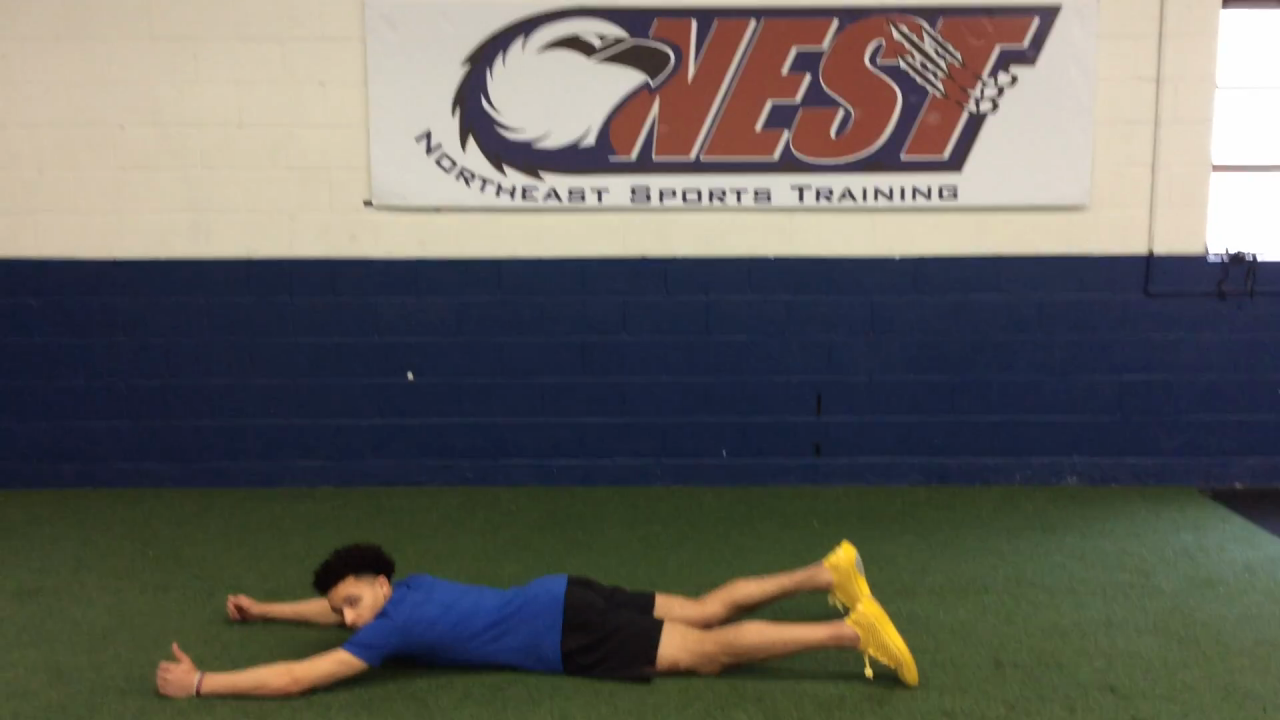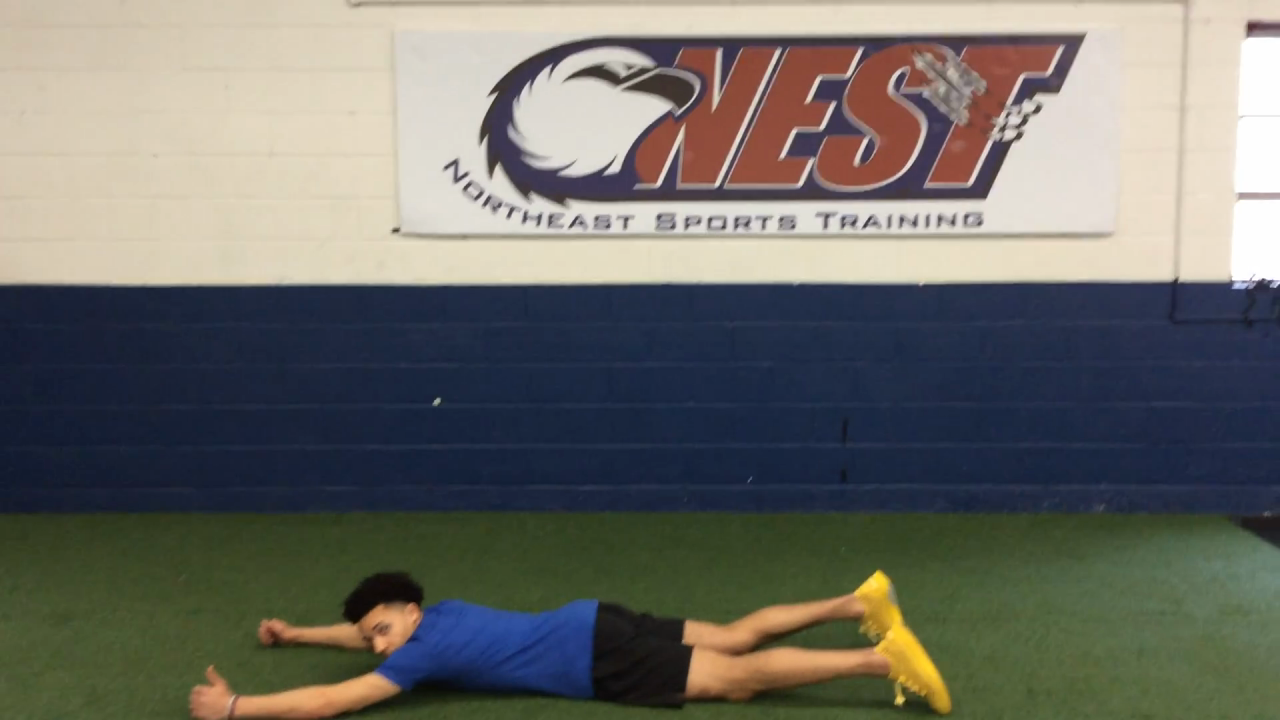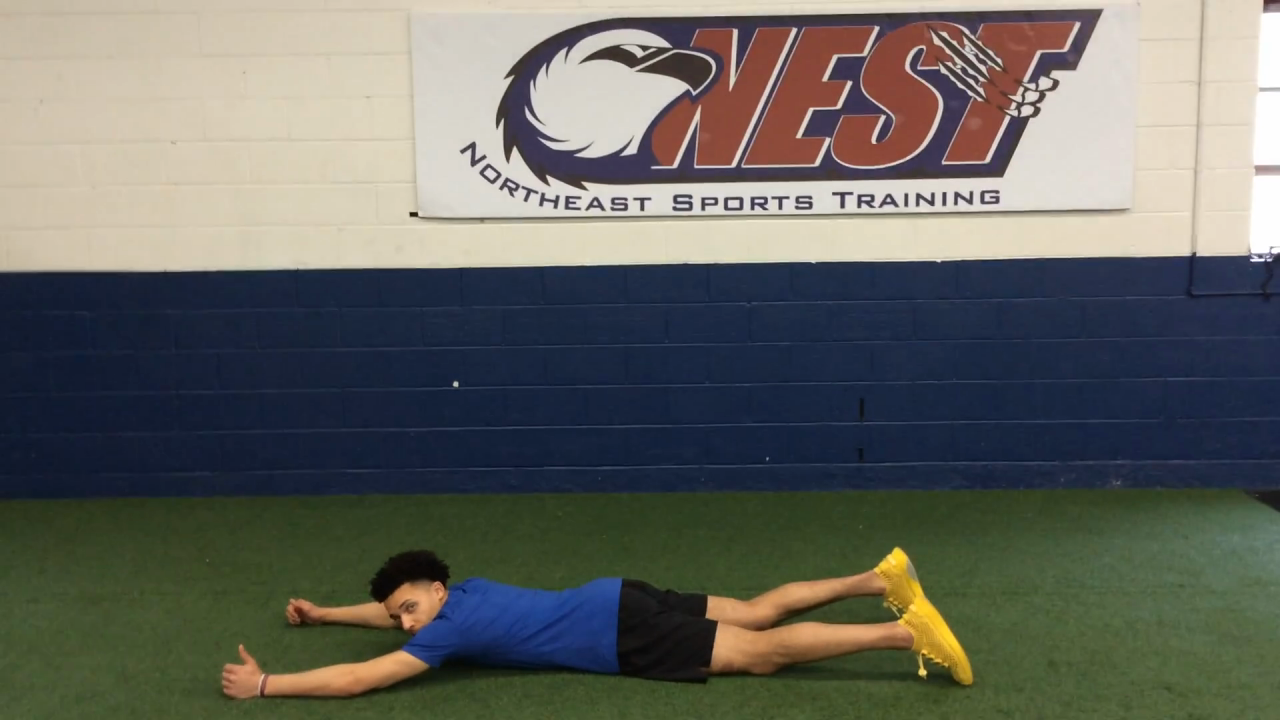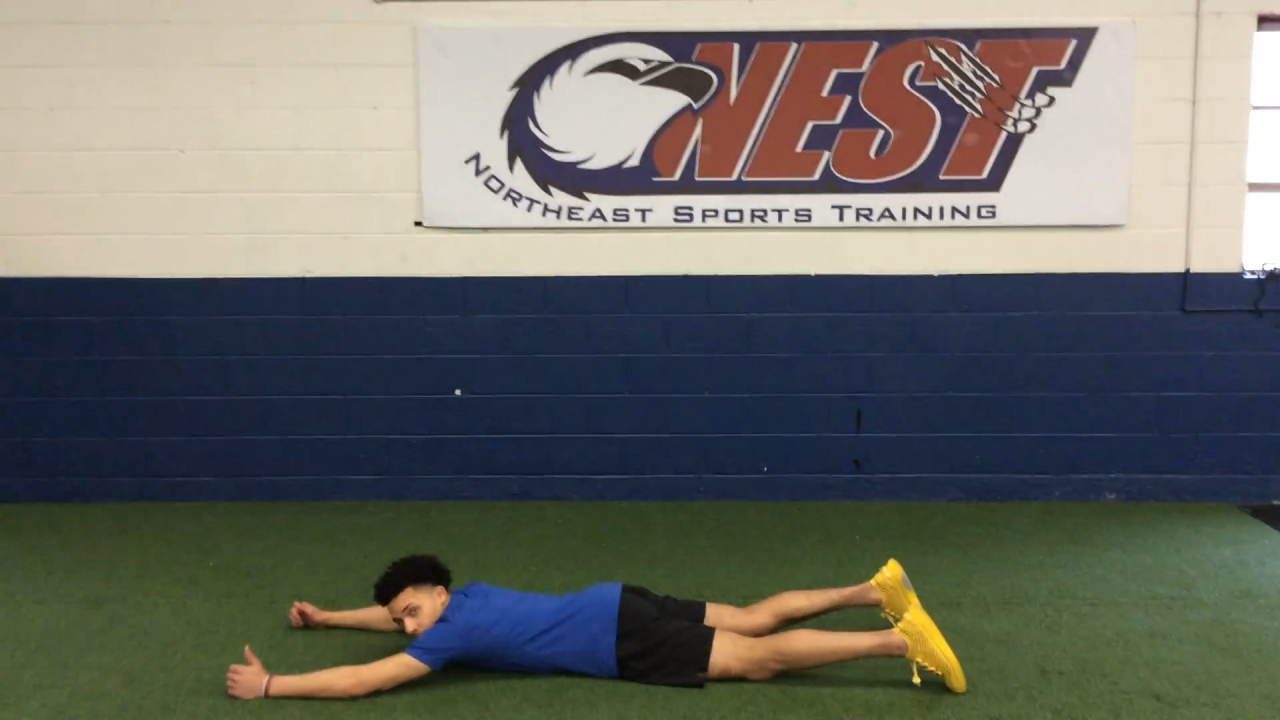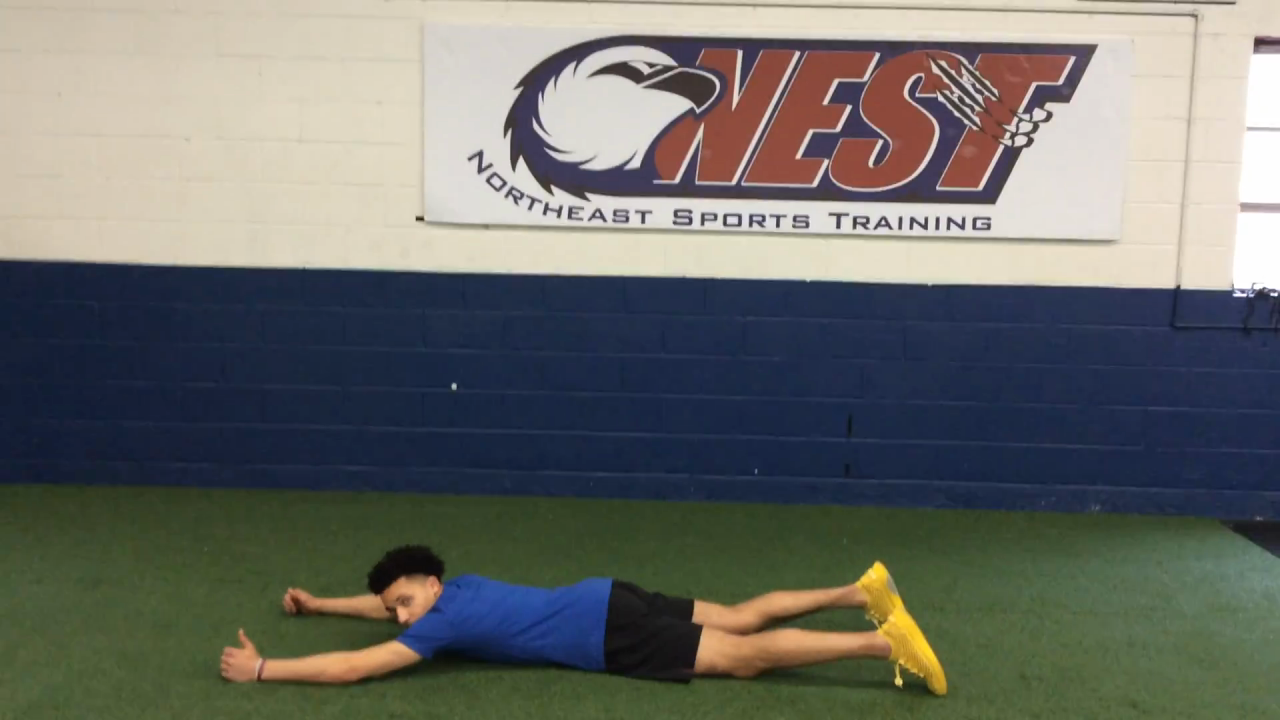
dt=0.3s
person 1, frame 1
left shoulder: (394, 625)
right shoulder: (408, 589)
left elbow: (295, 680)
right elbow: (341, 607)
left wrist: (202, 685)
right wrist: (264, 609)
left hip: (569, 633)
right hip: (565, 601)
left knee: (708, 652)
right knee: (705, 610)
left ankle: (851, 629)
right ankle: (827, 572)
person 1, frame 2
left shoulder: (424, 651)
right shoulder: (436, 615)
right elbow: (370, 632)
right wrist: (296, 633)
right hip: (595, 627)
right knee: (735, 639)
right ankle: (858, 603)
person 1, frame 3
left shoulder: (451, 628)
right shoulder: (462, 591)
left elbow: (357, 679)
right elbow: (394, 610)
left wrist: (265, 684)
right wrist: (322, 612)
left hip: (624, 635)
right hip: (617, 603)
left knee: (761, 653)
right knee: (757, 612)
left ankle: (903, 630)
right ankle: (878, 578)
person 1, frame 4
left shoulder: (453, 630)
right shoulder: (463, 597)
left elbow: (358, 683)
right elbow: (398, 613)
left wrist: (269, 686)
right wrist: (326, 617)
left hip: (621, 642)
right hip: (618, 608)
left knee: (757, 658)
right knee: (755, 620)
left ankle: (897, 639)
right ankle: (873, 589)
person 1, frame 5
left shoulder: (444, 620)
right shoulder: (455, 588)
left elbow: (352, 668)
right elbow: (389, 602)
left wrist: (264, 670)
right wrist: (319, 603)
left hip: (610, 635)
right hip: (607, 604)
left knee: (743, 658)
right knee: (740, 619)
left ankle: (882, 641)
right ankle: (861, 592)
